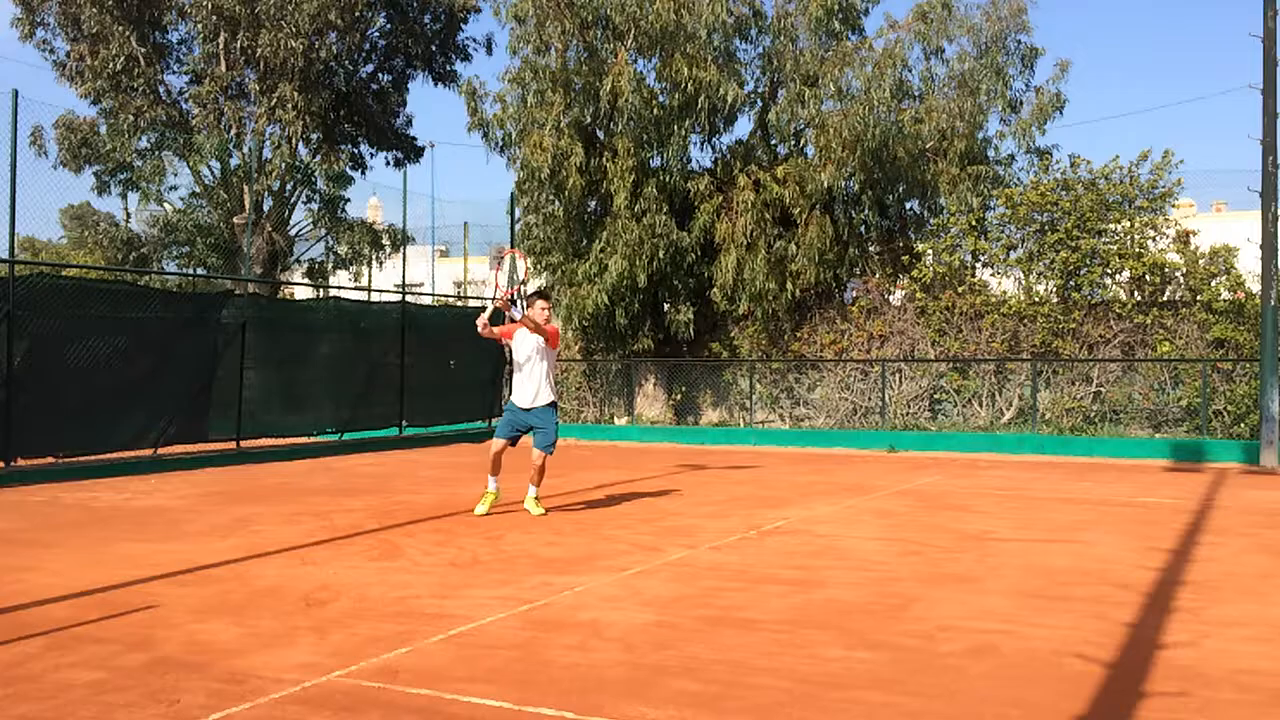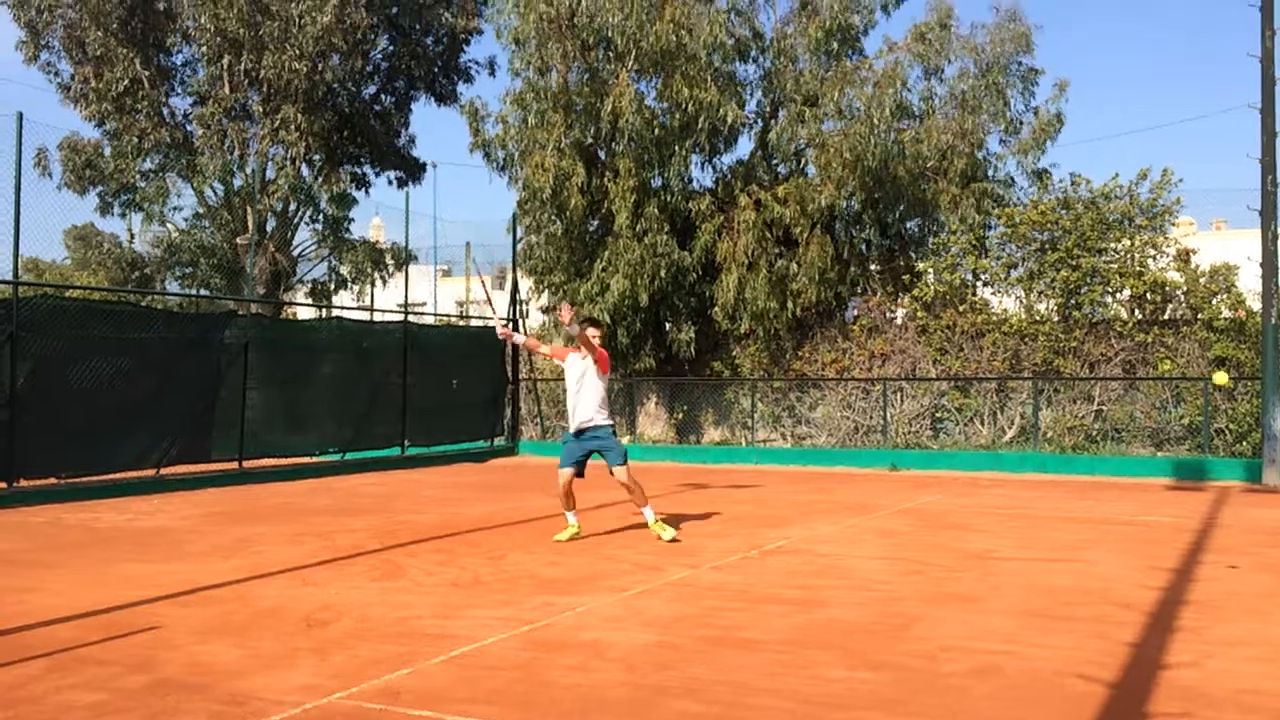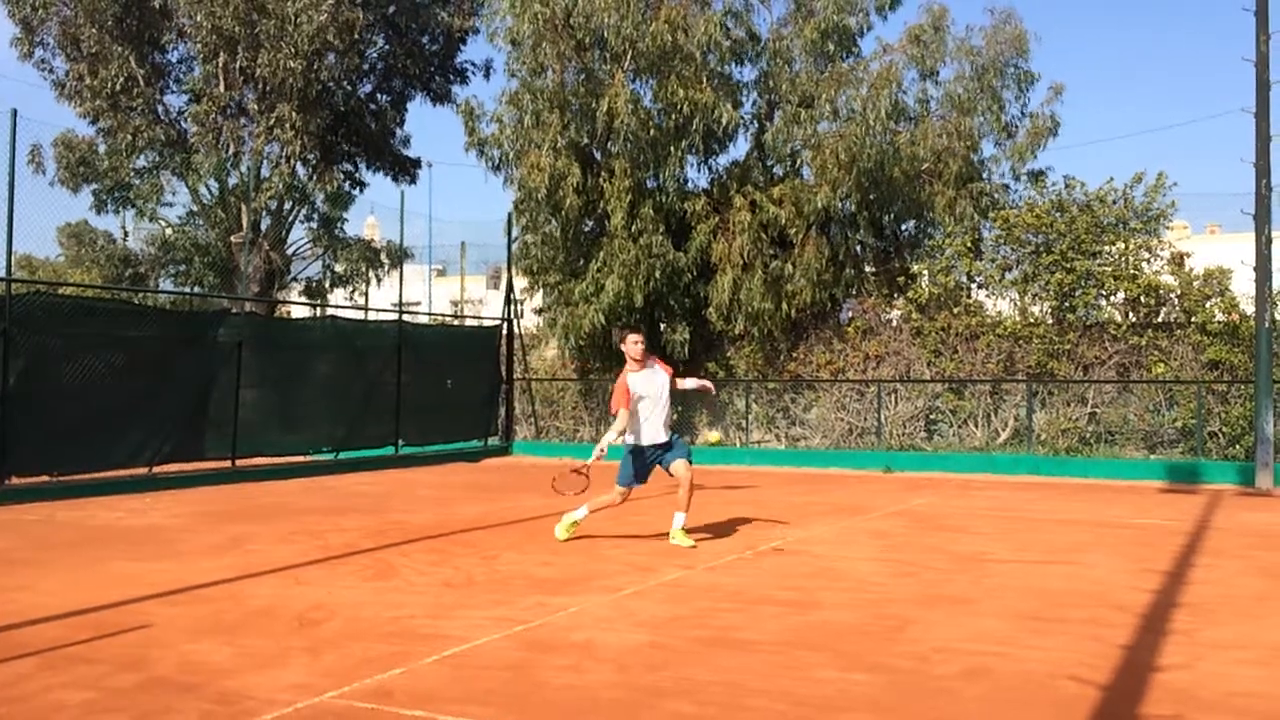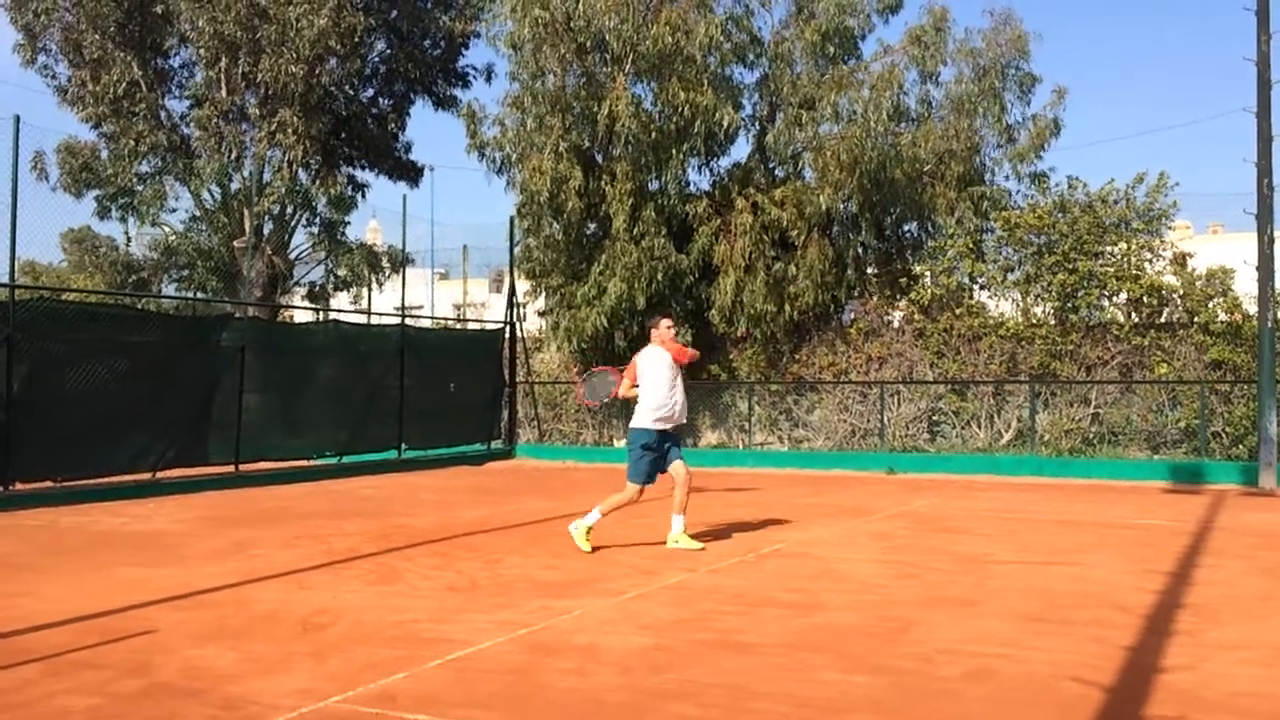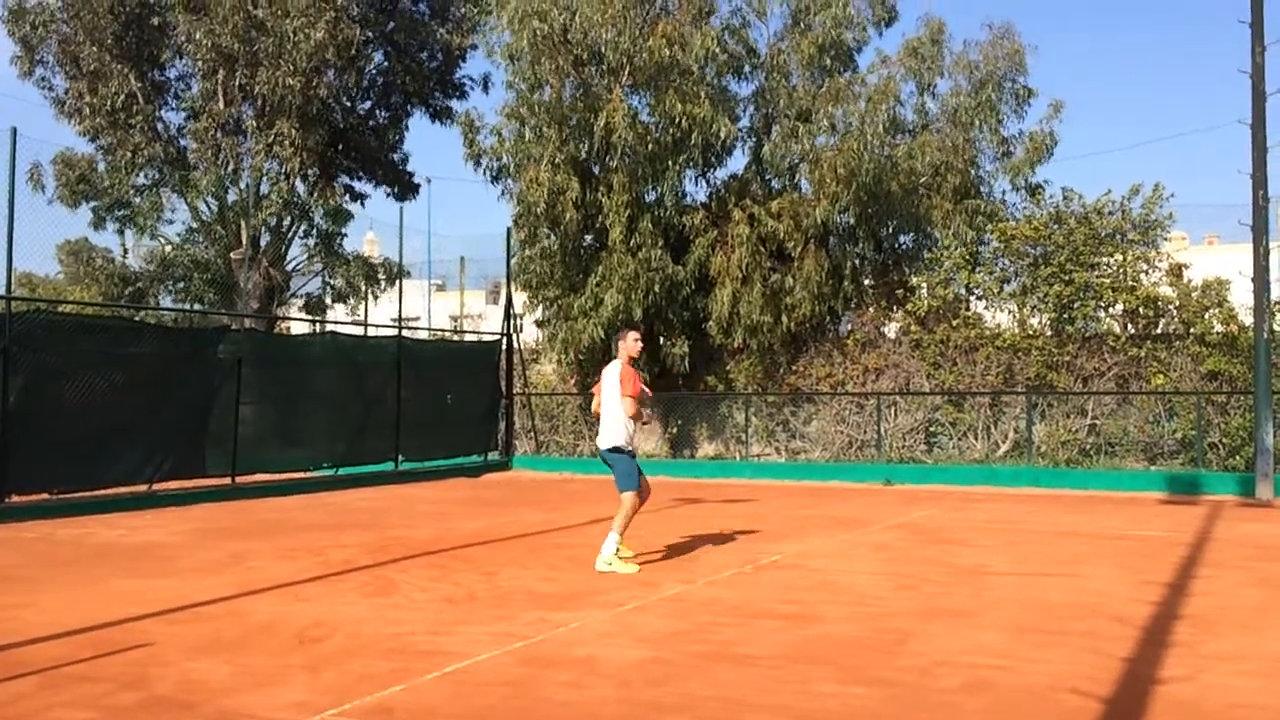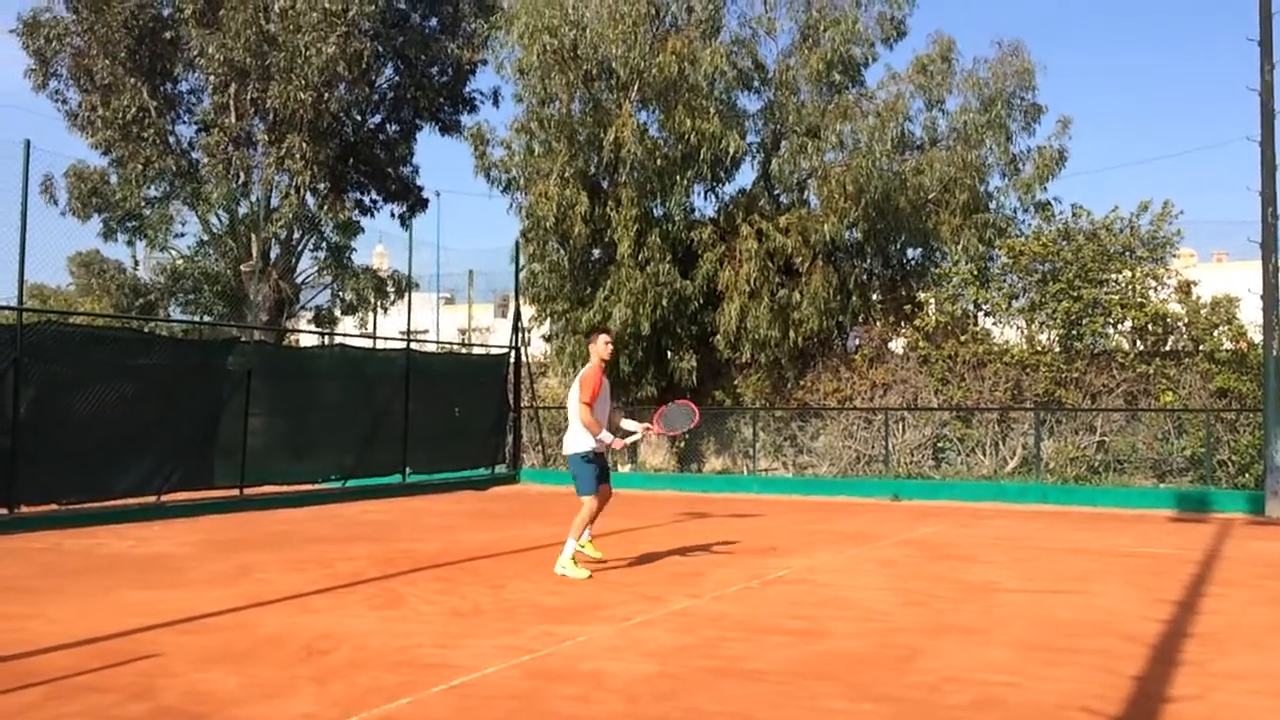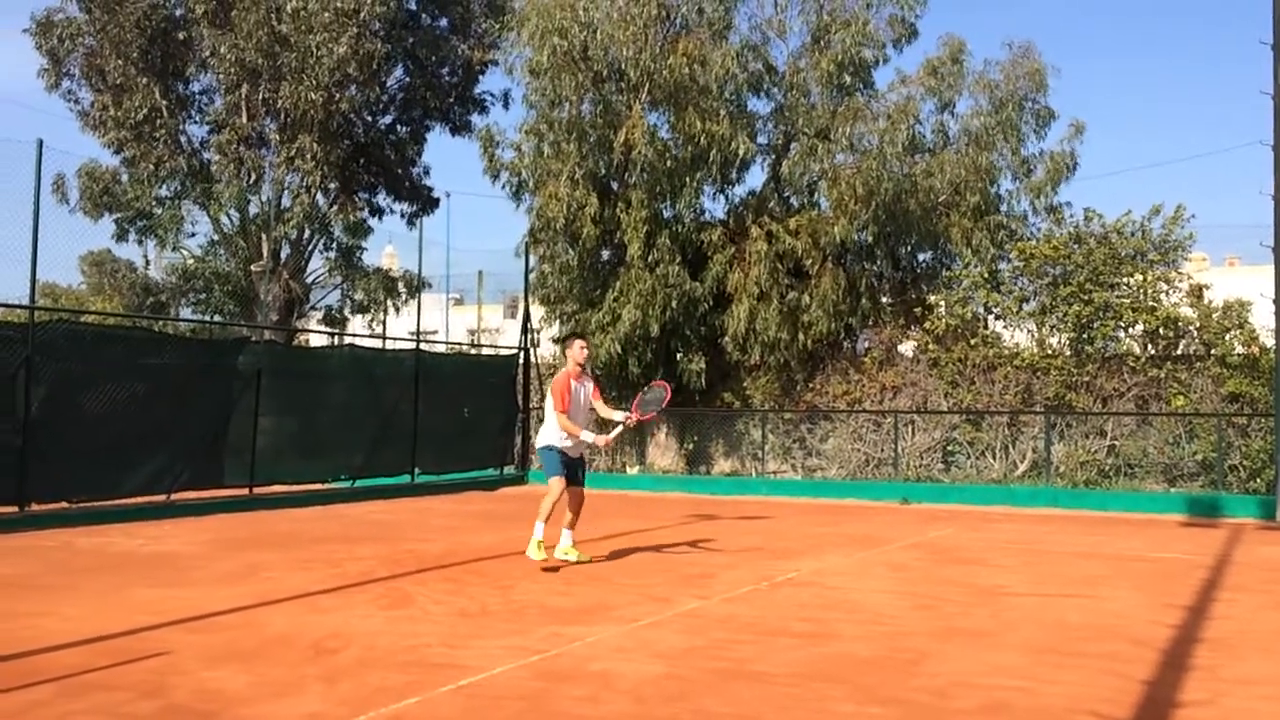
dt=0.4s
person 1, frame 1
left shoulder: (552, 332)
right shoulder: (515, 331)
left elbow: (537, 328)
right elbow: (489, 332)
left wrist: (511, 311)
right wrist: (482, 324)
left hip: (544, 407)
right hip: (517, 405)
left knee: (538, 460)
right knee: (496, 449)
left ankle: (531, 498)
right ankle: (492, 491)
person 1, frame 2
left shoulder: (600, 356)
right shoulder: (569, 355)
left elbow: (589, 348)
right elbow: (540, 347)
left wrist: (571, 325)
right wrist: (512, 336)
left hip: (601, 429)
right hip: (575, 432)
left knee: (624, 478)
right knee: (564, 481)
left ankle: (654, 521)
right ankle: (573, 525)
person 1, frame 3
left shoulder: (655, 363)
right shoulder: (624, 382)
left elbow: (673, 381)
right elbow: (623, 420)
left wrist: (698, 382)
right wrist: (606, 439)
left hip: (665, 438)
right hip: (640, 444)
left knee: (685, 475)
right knee: (619, 495)
left ankle: (677, 531)
right ankle: (572, 519)
person 1, frame 4
left shoulder: (640, 357)
right shoulder: (670, 350)
left elbow: (623, 392)
right elbow: (695, 355)
right hip: (643, 434)
left knee: (684, 477)
right knee: (633, 492)
left ankle: (677, 535)
right ankle: (584, 525)
person 1, frame 5
left shoulder: (608, 370)
right shoulder: (627, 371)
left elbow: (596, 408)
right elbow: (631, 411)
right wrist: (642, 413)
left hip: (616, 444)
right hip: (617, 445)
left knee: (644, 490)
right knee: (630, 501)
left ankle: (613, 545)
right ankle: (606, 557)
person 1, frame 6
left shoulder: (602, 378)
right shoulder: (589, 375)
left elbow: (611, 415)
right elbow: (584, 416)
left wrist: (638, 426)
right wrist: (610, 438)
left hip: (594, 449)
right hip: (580, 449)
left knee: (605, 495)
right knee: (590, 505)
left ankle: (583, 539)
right ankle: (566, 559)
person 1, frame 7
left shoulder: (589, 380)
right shoulder: (561, 381)
left elbow: (602, 408)
right elbow: (562, 422)
left wrist: (623, 415)
right wrist: (594, 438)
left hip: (575, 447)
right hip: (551, 444)
left knee: (577, 497)
right knee: (557, 489)
left ankle: (565, 545)
right ankle: (537, 540)
